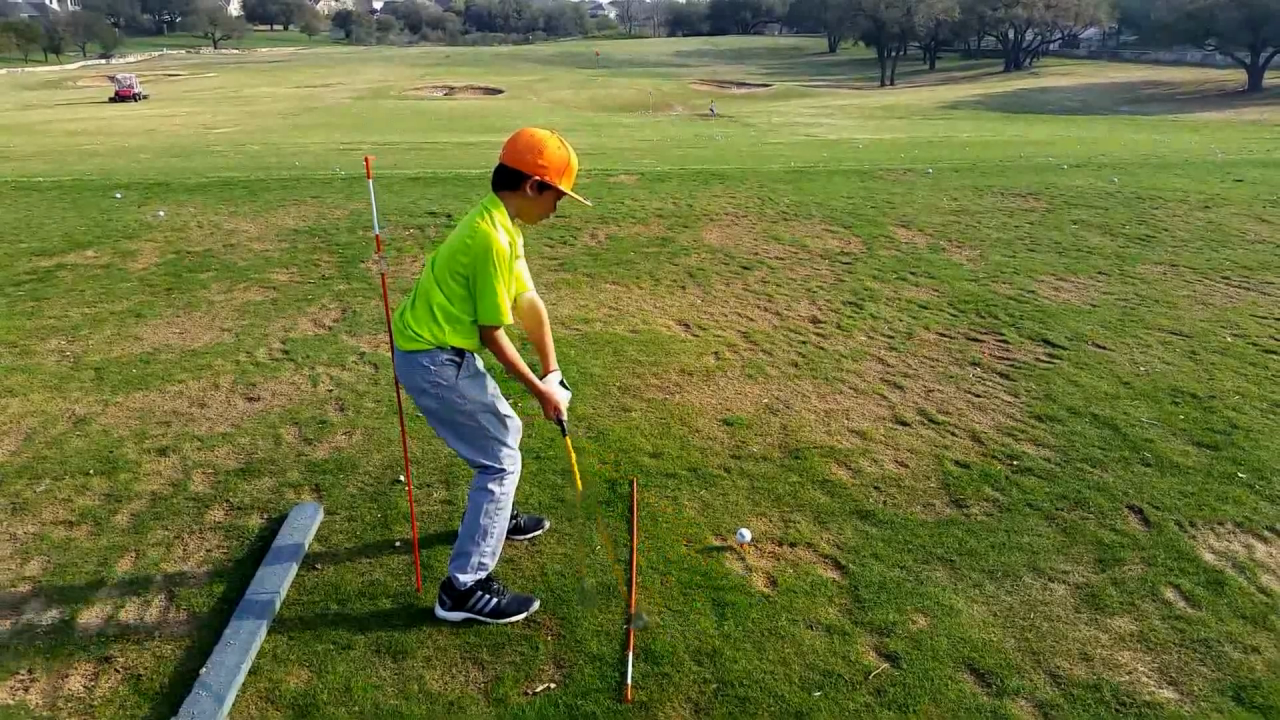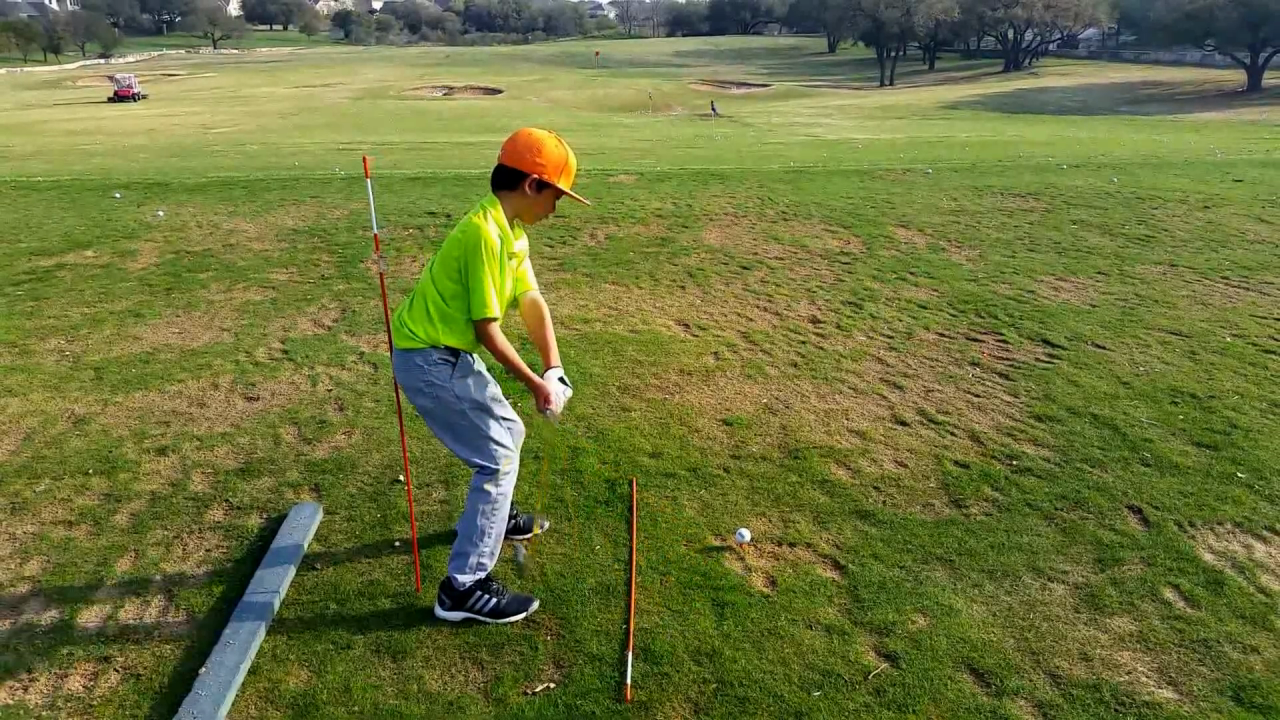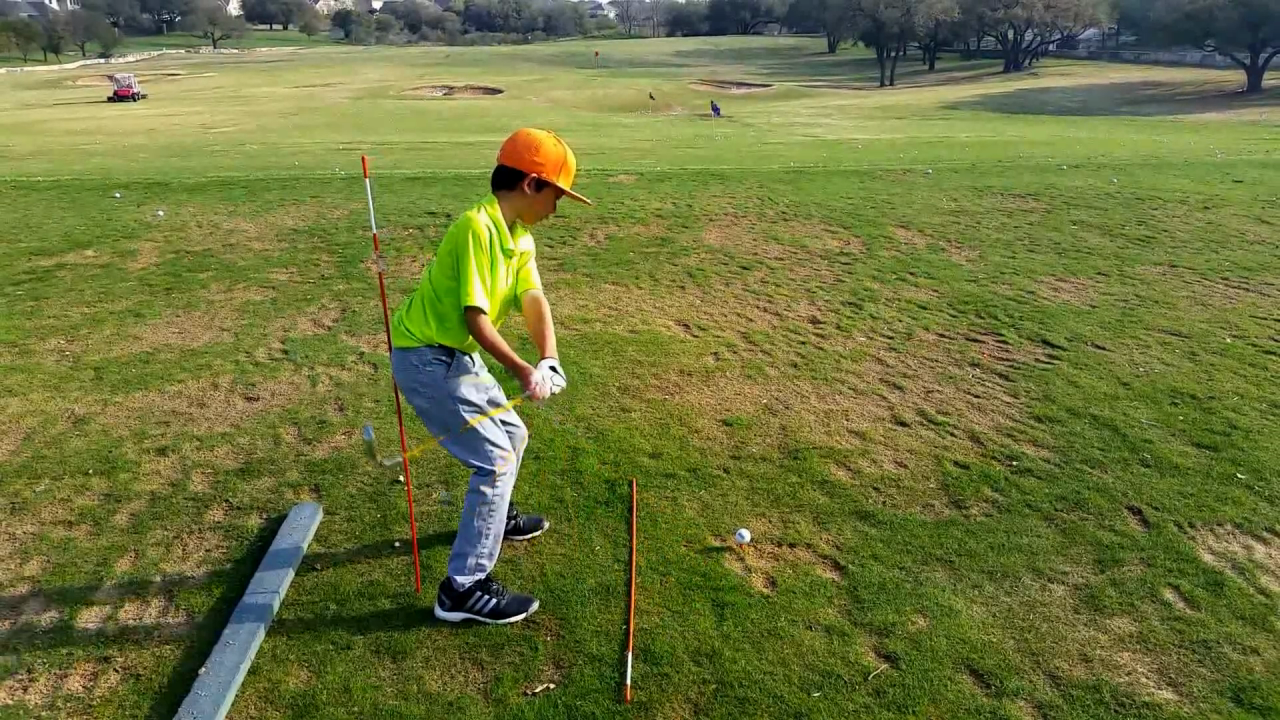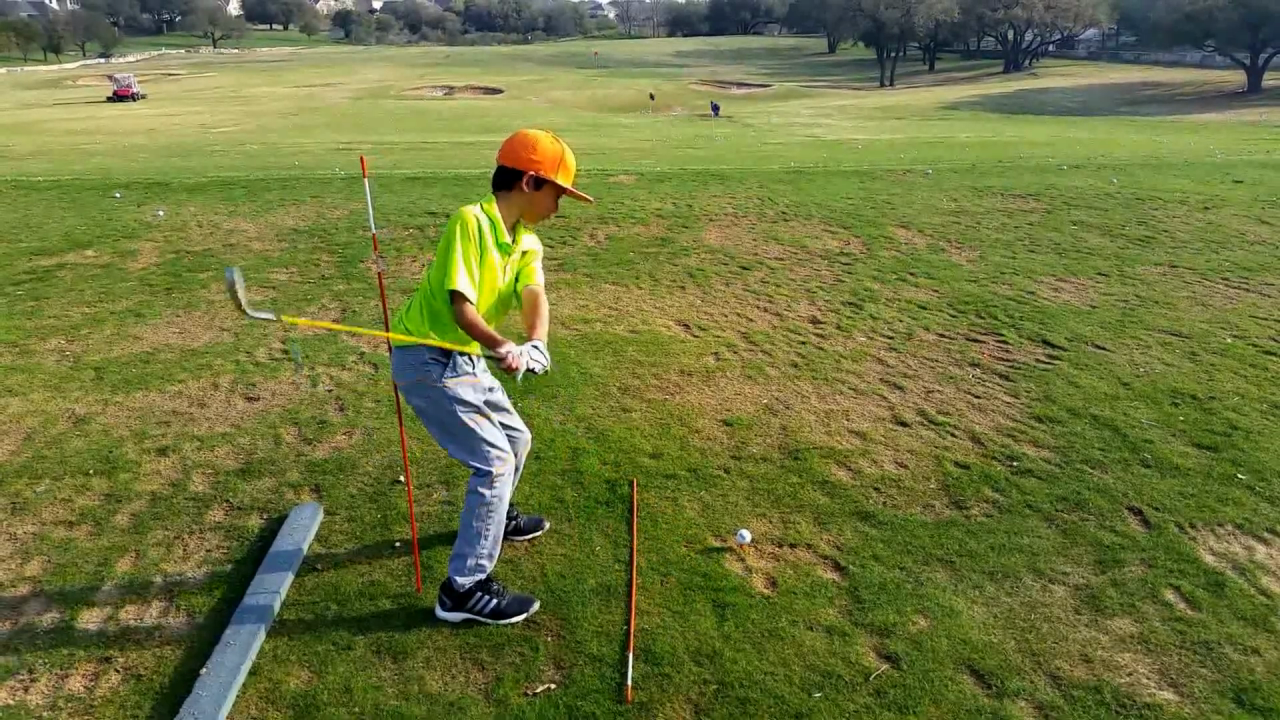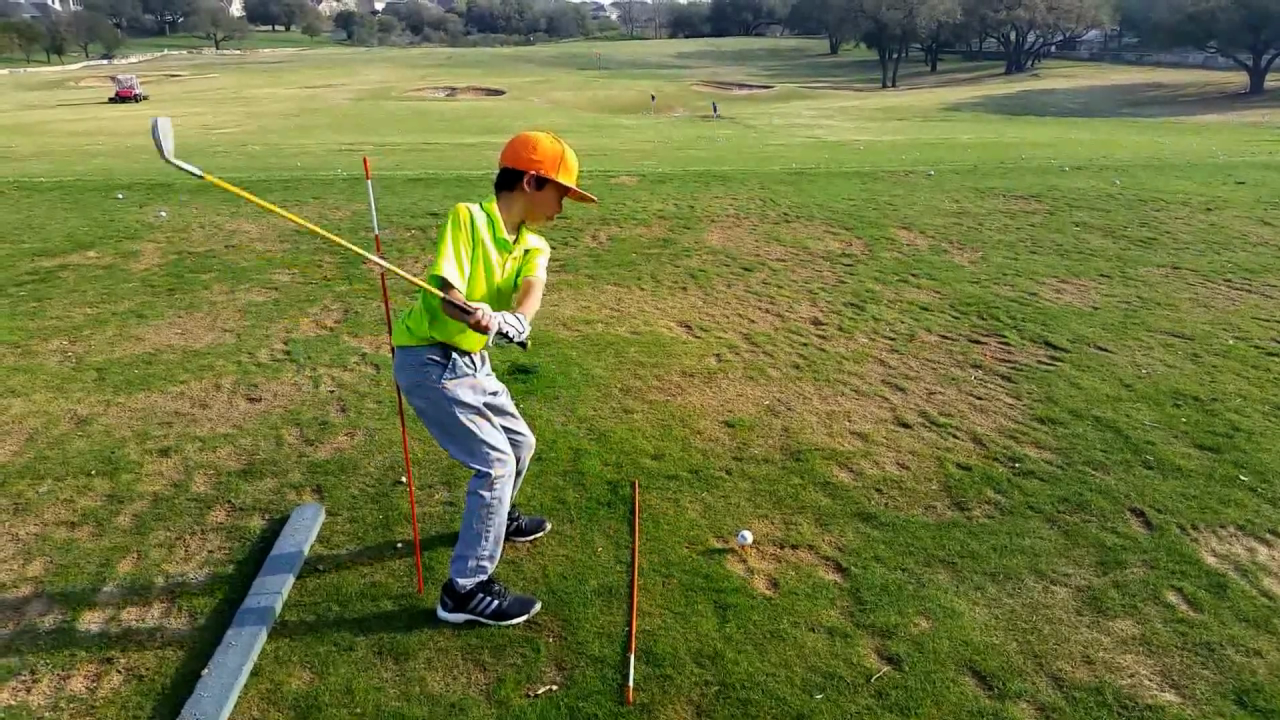
dt=0.5s
person 1, frame 1
left shoulder: (498, 223)
right shoulder: (493, 238)
left elbow: (529, 302)
right elbow: (493, 333)
left wrist: (552, 372)
right wrist: (540, 390)
left hip: (444, 352)
right hip: (435, 361)
left knee: (506, 430)
right knee: (502, 460)
left ankle: (492, 516)
right ankle: (464, 589)
person 1, frame 2
left shoulder: (511, 231)
right shoulder: (485, 233)
left elbow: (532, 303)
right elbow: (487, 328)
left wrist: (554, 369)
right wrist: (535, 382)
left hip: (450, 354)
right hip: (431, 361)
left knee: (509, 433)
right knee: (498, 458)
left ankle: (494, 516)
right ankle: (464, 588)
person 1, frame 3
left shoulder: (521, 240)
right shoulder: (477, 226)
left elbow: (533, 301)
right elbow: (475, 318)
left wrist: (549, 360)
right wrist: (522, 370)
left hip: (458, 357)
right hip: (427, 360)
left knee: (511, 436)
right knee: (495, 459)
left ankle: (494, 516)
right ankle: (463, 589)
person 1, frame 4
left shoulder: (528, 243)
right shoulder: (470, 220)
left elbow: (533, 296)
right elbow: (460, 306)
left wrist: (535, 344)
right wrist: (500, 345)
left hip: (465, 358)
right hip: (428, 360)
left knee: (515, 439)
right knee: (494, 460)
left ankle: (493, 517)
right ankle: (464, 589)
person 1, frame 5
left shoulder: (535, 246)
right shoulder: (468, 217)
left elbow: (532, 288)
right elbow: (446, 293)
left wrist: (514, 320)
right wrist: (476, 314)
left hip: (471, 359)
right hip: (430, 359)
left knee: (519, 443)
right knee: (495, 462)
left ankle: (496, 518)
right ankle: (466, 590)
